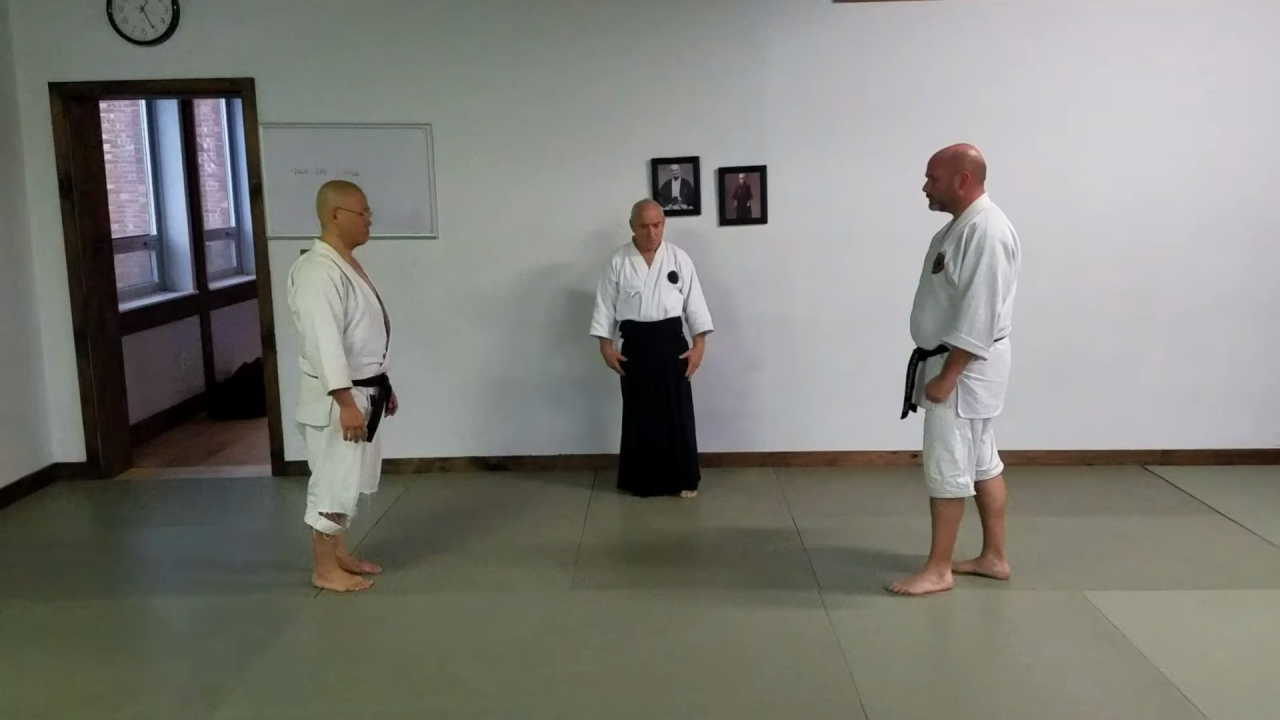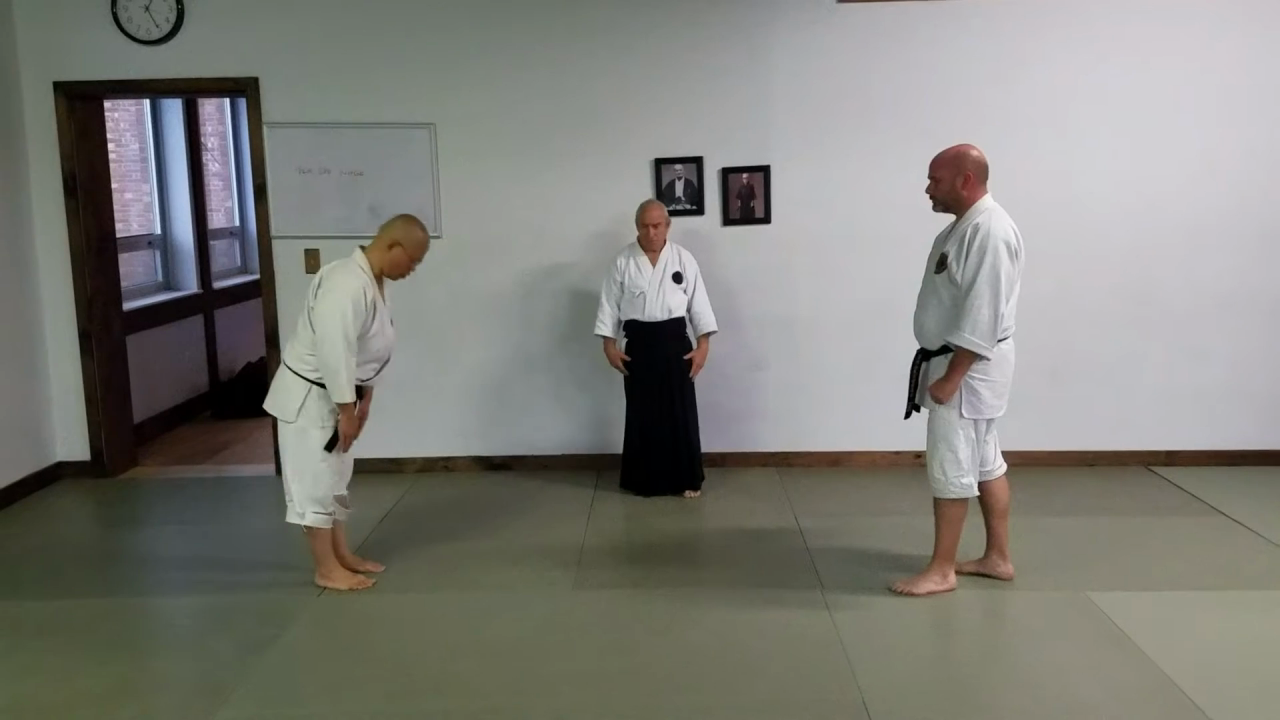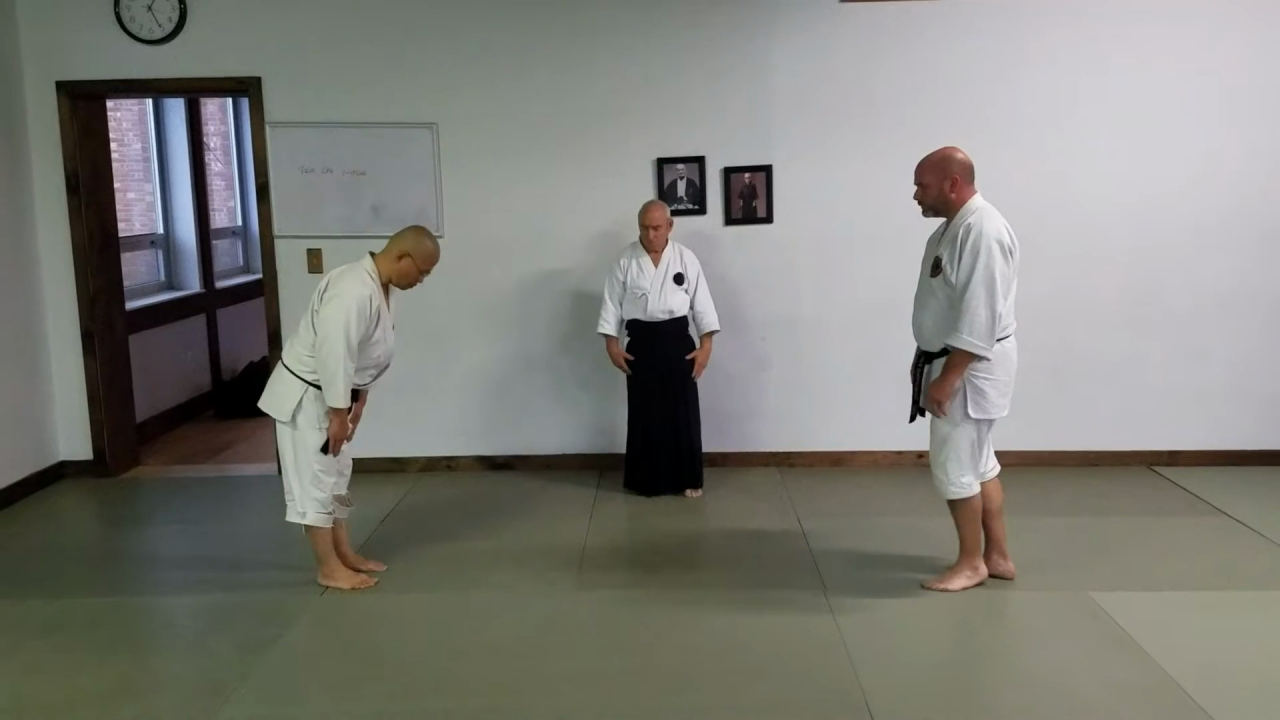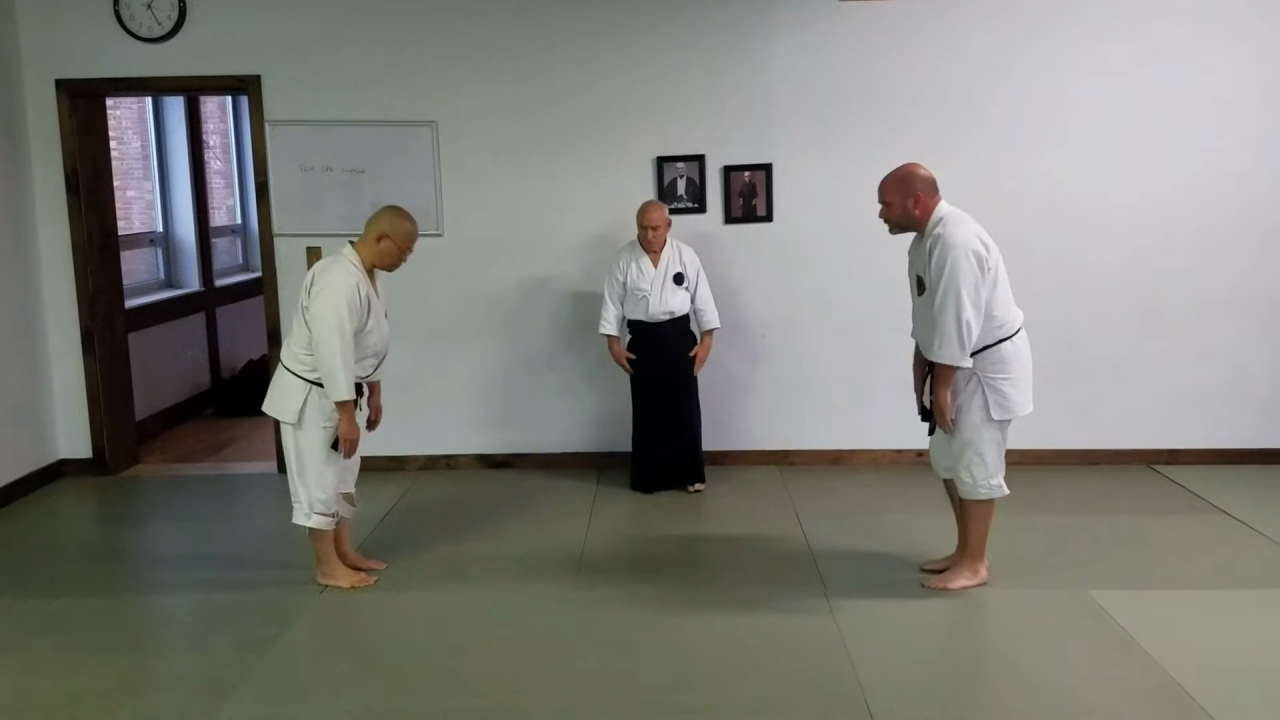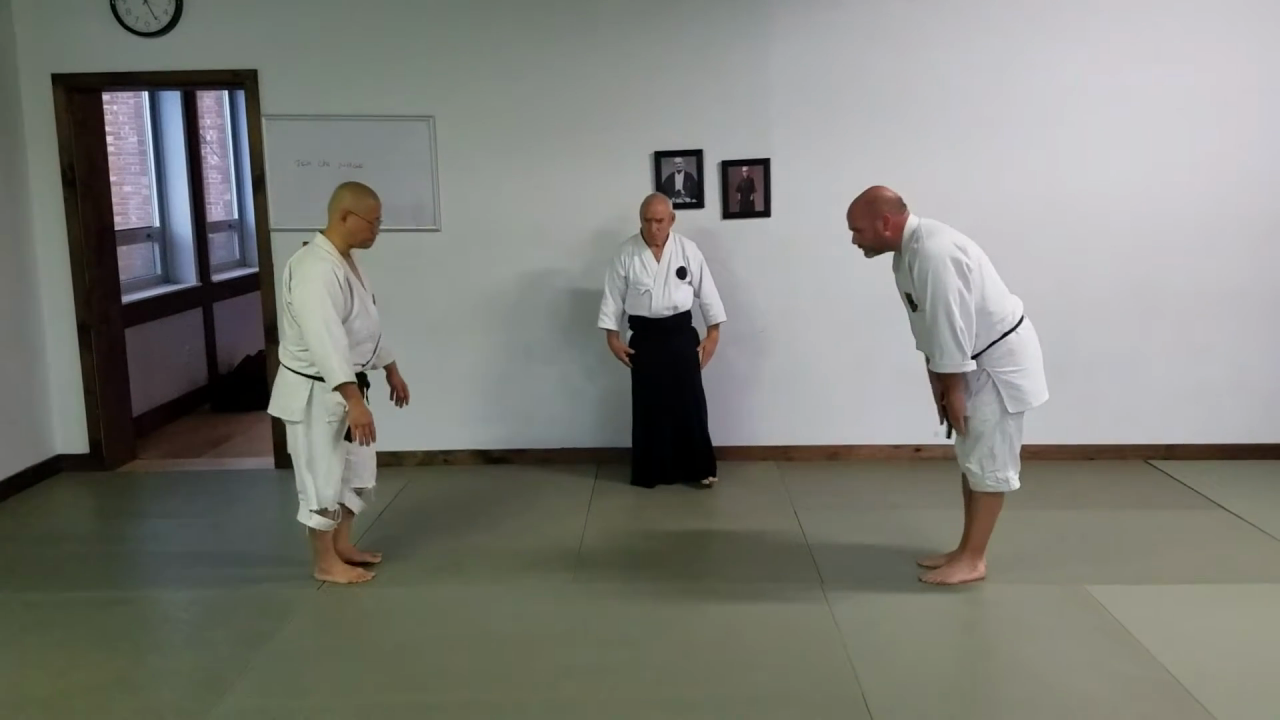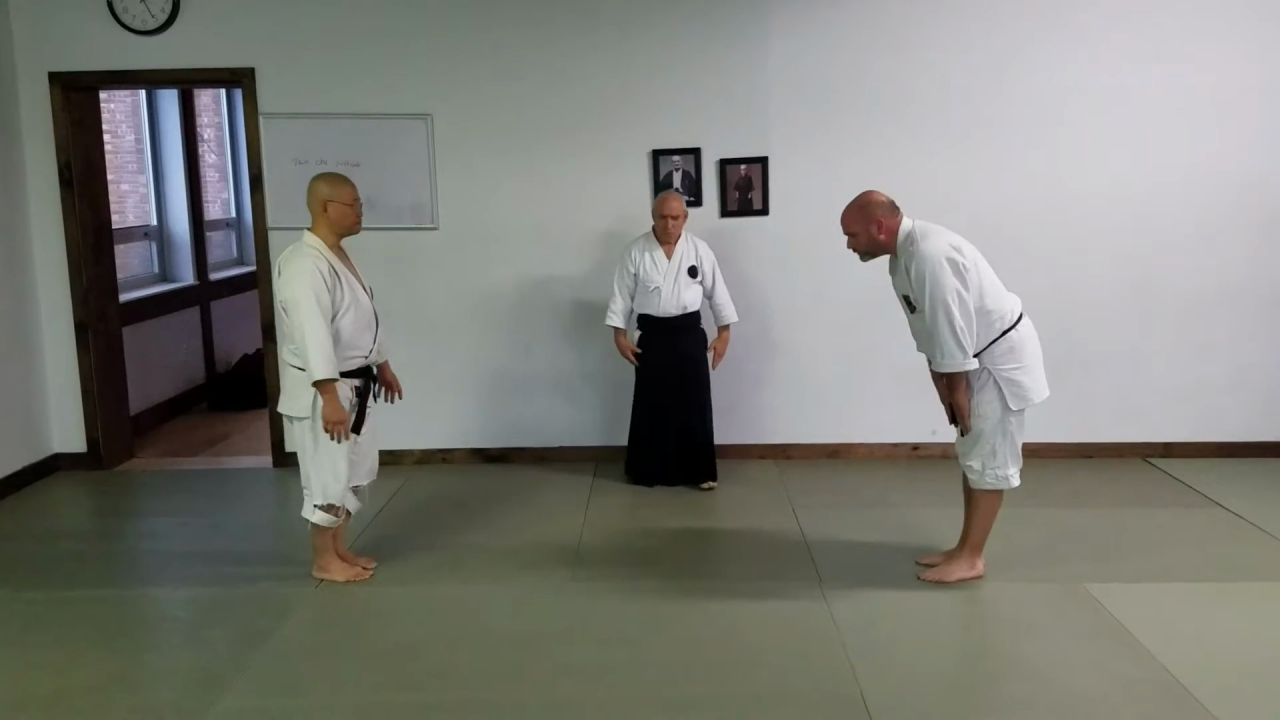
dt=0.3s
person 1, frame 1
left shoulder: (986, 231)
right shoulder: (963, 225)
left elbow: (979, 317)
left wrist: (947, 376)
right wrist: (941, 370)
left hip: (964, 367)
right hip: (953, 363)
left knee: (946, 465)
right knee: (980, 461)
left ankle: (938, 569)
right ankle: (994, 556)
person 1, frame 2
left shoulder: (989, 231)
right shoulder: (966, 225)
left elbow: (982, 317)
left wrist: (951, 377)
right wrist: (945, 370)
left hip: (968, 369)
right hip: (955, 363)
left knee: (950, 466)
right knee: (984, 461)
left ankle: (941, 569)
right ankle: (998, 557)
person 1, frame 3
left shoulder: (982, 231)
right shoulder: (954, 227)
left elbow: (980, 316)
left wrist: (948, 377)
right wrist: (925, 361)
left hip: (973, 368)
right hip: (952, 363)
left knee: (955, 467)
right knee: (977, 461)
left ankle: (971, 564)
right ankle: (997, 557)
person 1, frame 4
left shoulder: (954, 240)
right shoulder: (929, 237)
left elbow: (956, 323)
right elbow: (929, 314)
left wrist: (941, 388)
right wrist: (921, 366)
left hip: (988, 366)
right hip: (966, 365)
left knee: (976, 466)
right knee: (948, 460)
left ankle: (973, 564)
right ankle: (966, 551)
person 1, frame 5
left shoulder: (932, 252)
right shoulder: (909, 249)
left elbow: (951, 328)
right elbow: (934, 328)
left wrist: (953, 393)
right wrist: (940, 387)
left hip: (1000, 359)
right hip: (981, 357)
left knee: (989, 460)
right knee: (974, 456)
left ankle: (972, 559)
right ankle: (967, 549)
person 1, frame 6
left shoulder: (927, 254)
right shoulder: (905, 251)
left elbow: (951, 328)
right elbow: (932, 329)
left wrist: (958, 390)
right wrist: (944, 386)
left hip: (1001, 356)
right hip: (981, 357)
left knee: (989, 458)
right knee: (974, 454)
left ankle: (971, 557)
right ankle: (965, 547)
person 2, frame 1
left shoulder: (346, 265)
right shoulder: (316, 271)
right elbow: (325, 343)
left wrist: (384, 384)
right wrist: (346, 403)
left hip: (362, 391)
right hip: (333, 397)
left knee: (351, 479)
right knee: (335, 481)
left ankle: (340, 555)
right ankle: (324, 570)
person 2, frame 2
left shoulder: (373, 280)
right shoulder: (346, 284)
left elbow: (370, 349)
right elbow: (336, 354)
left wrist: (363, 400)
right wrist: (348, 411)
left hip: (332, 395)
right hip: (309, 396)
left knee: (335, 477)
right knee: (313, 480)
left ankle: (342, 555)
right ankle: (326, 569)
person 2, frame 3
left shoulder: (379, 287)
right shoulder: (354, 290)
left elbow: (366, 355)
right elbow: (335, 356)
left wrist: (357, 402)
right wrist: (338, 414)
left hip: (328, 394)
right hip: (305, 396)
left knee: (335, 476)
right knee: (313, 480)
left ankle: (345, 554)
right ankle: (329, 568)
person 2, frame 4
left shoulder: (365, 275)
right shoulder: (339, 281)
left elbow: (366, 345)
right elbow: (333, 352)
left wrist: (374, 393)
right wrist: (347, 412)
left hip: (333, 394)
right hip: (308, 396)
left knee: (342, 475)
right knee: (318, 480)
left ankle: (345, 553)
right ankle: (328, 566)
person 2, frame 5
left shoulder: (343, 260)
right shoulder: (315, 268)
left elbow: (364, 324)
right elbow: (327, 339)
left wrist: (390, 369)
right wrist: (354, 400)
left hip: (341, 389)
right hip: (314, 392)
left knee: (357, 470)
right knee: (323, 477)
left ankle: (343, 545)
right ankle: (325, 562)
person 2, frame 6
left shoulder: (337, 255)
right shoulder: (304, 264)
left elbow: (362, 319)
right elbow: (312, 335)
left wrist: (382, 365)
right wrist: (330, 398)
left hip: (352, 383)
right hip: (321, 390)
left knee: (355, 470)
right knee: (327, 475)
left ankle: (338, 548)
right ankle: (323, 560)
person 3, frame 1
left shoulder: (678, 258)
right shoulder: (619, 261)
left elbow: (694, 302)
right elbow: (606, 305)
left wrist: (699, 344)
right wrist: (606, 346)
left hip: (671, 342)
right hip: (635, 345)
left knee: (678, 413)
right knee: (639, 415)
left ankle: (684, 479)
right ankle: (640, 480)
person 3, frame 2
left shoulder: (683, 258)
right shoulder: (623, 261)
left elbow: (698, 302)
right elbow: (610, 304)
left wrist: (703, 345)
right wrist: (610, 345)
left hip: (675, 342)
right hip: (639, 344)
left knee: (681, 413)
right knee: (642, 414)
left ankle: (686, 479)
right ankle: (643, 480)
person 3, frame 3
left shoulder: (685, 257)
right shoulder: (625, 259)
left elbow: (701, 301)
right elbow: (612, 302)
left wrist: (705, 344)
right wrist: (612, 344)
left hip: (677, 341)
right hip: (641, 343)
left knee: (683, 411)
right knee: (643, 414)
left ankle: (687, 478)
right ankle: (646, 480)
person 3, frame 4
left shoulder: (684, 255)
right shoulder: (624, 259)
left elbow: (702, 298)
right elbow: (613, 302)
left wrist: (706, 340)
right wrist: (614, 344)
left hip: (679, 338)
right hip: (642, 342)
left knee: (684, 407)
right knee: (647, 411)
left ankle: (690, 474)
right ankle: (649, 476)
person 3, frame 5
left shoulder: (687, 249)
right shoulder: (626, 253)
left elbow: (706, 291)
right elbow: (614, 296)
left wrist: (713, 333)
right wrist: (613, 337)
left hip: (681, 334)
right hip: (644, 337)
left knee: (689, 402)
right knee: (648, 406)
left ankle: (699, 468)
right ankle: (649, 471)
person 3, frame 6
left shoulder: (698, 249)
right shoulder: (636, 251)
left elbow: (716, 292)
right elbow: (622, 294)
left wrist: (724, 333)
right wrist: (620, 335)
left hip: (689, 334)
right hip: (652, 336)
left knee: (695, 404)
right knee: (651, 406)
left ankle: (700, 471)
right ankle: (648, 470)
